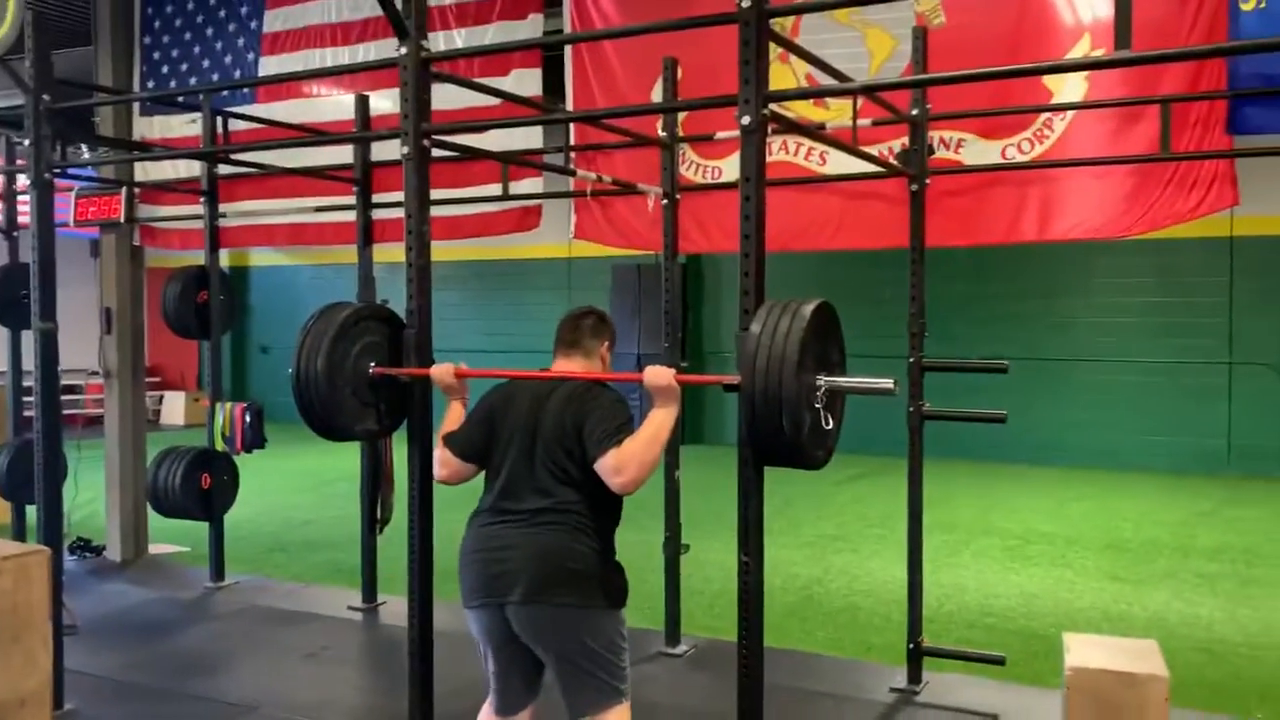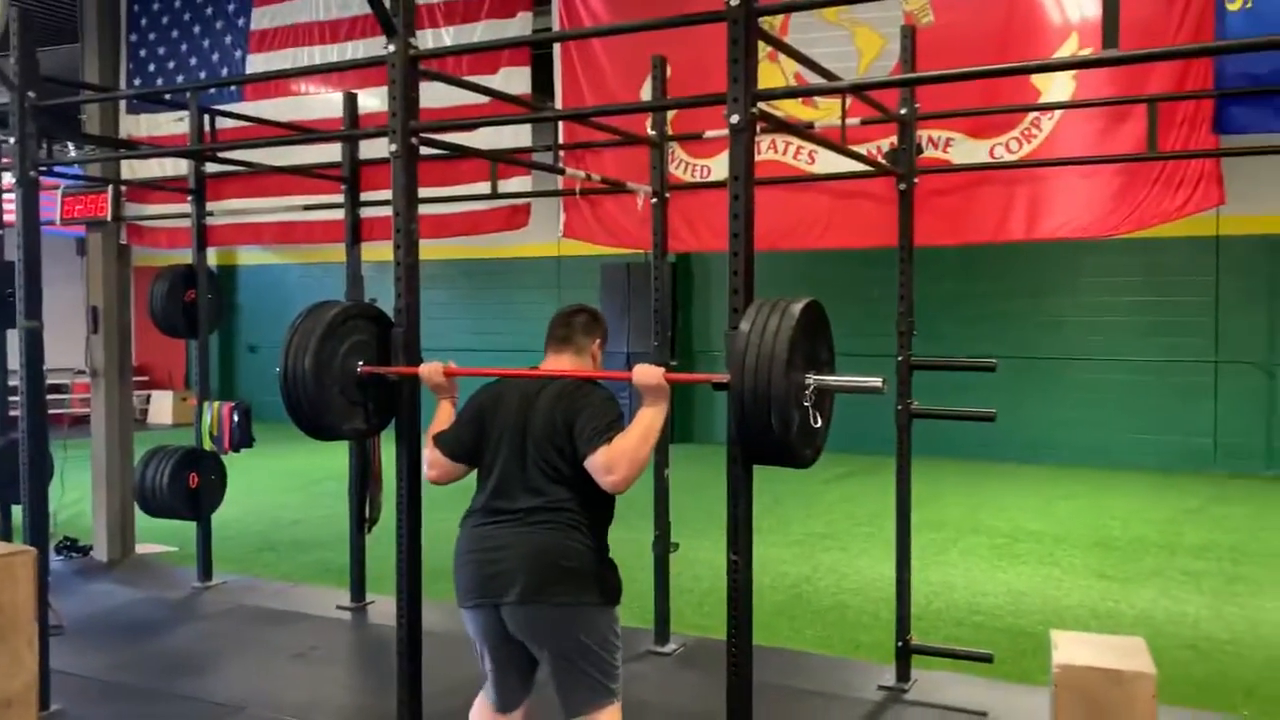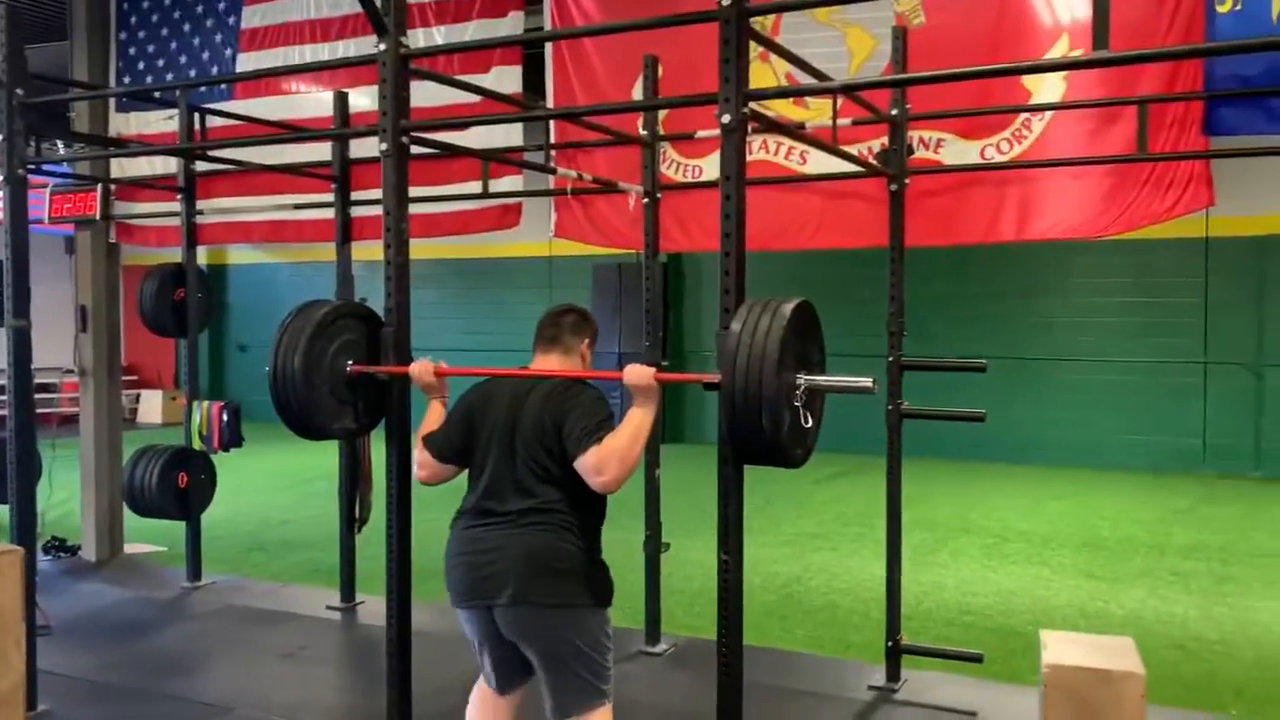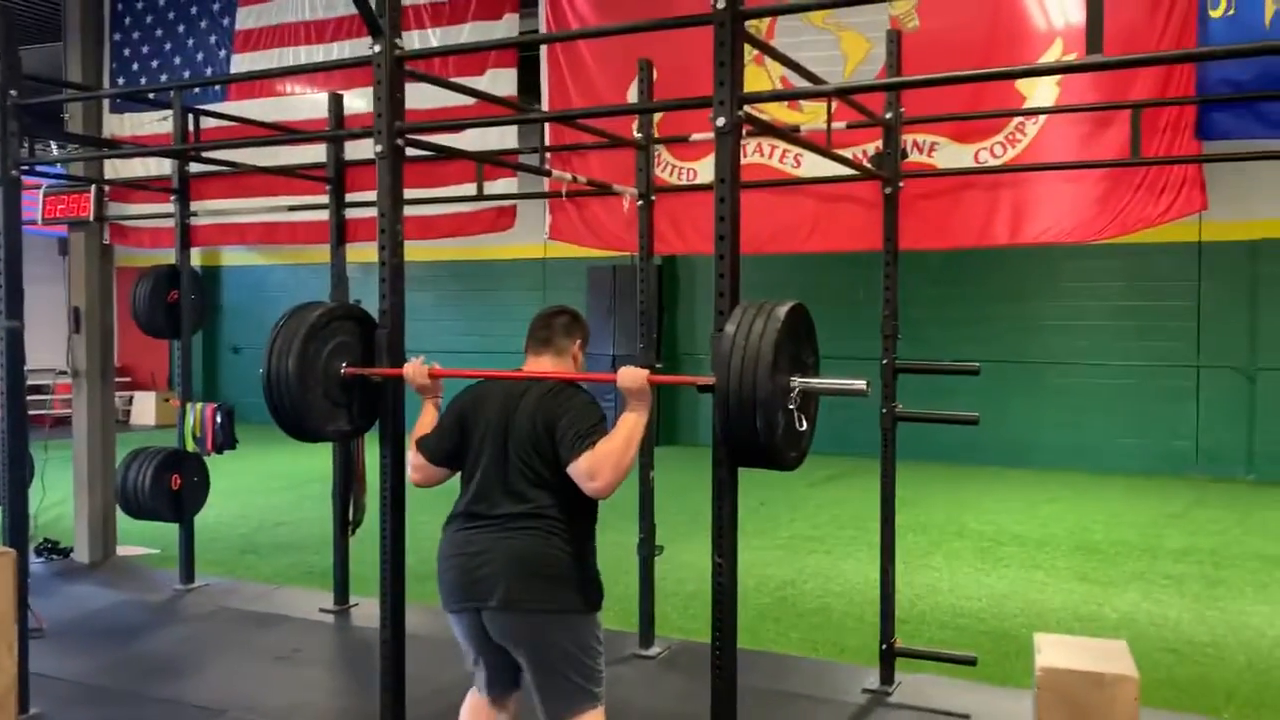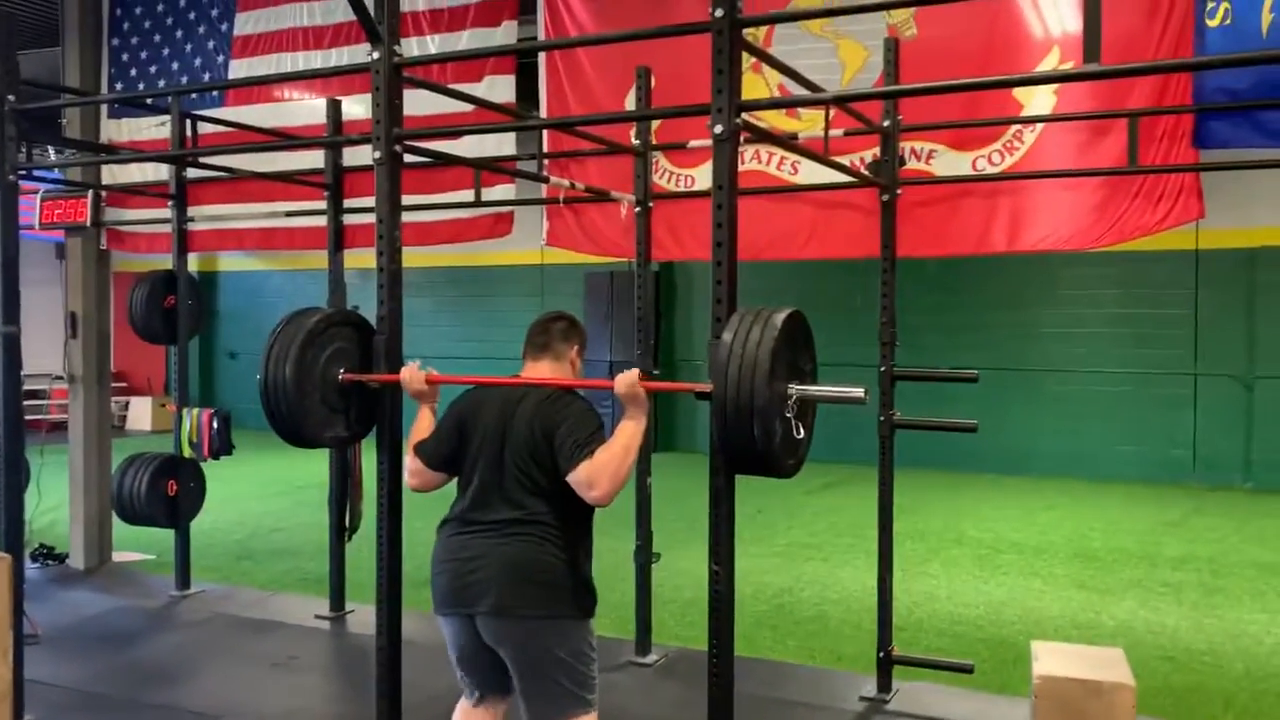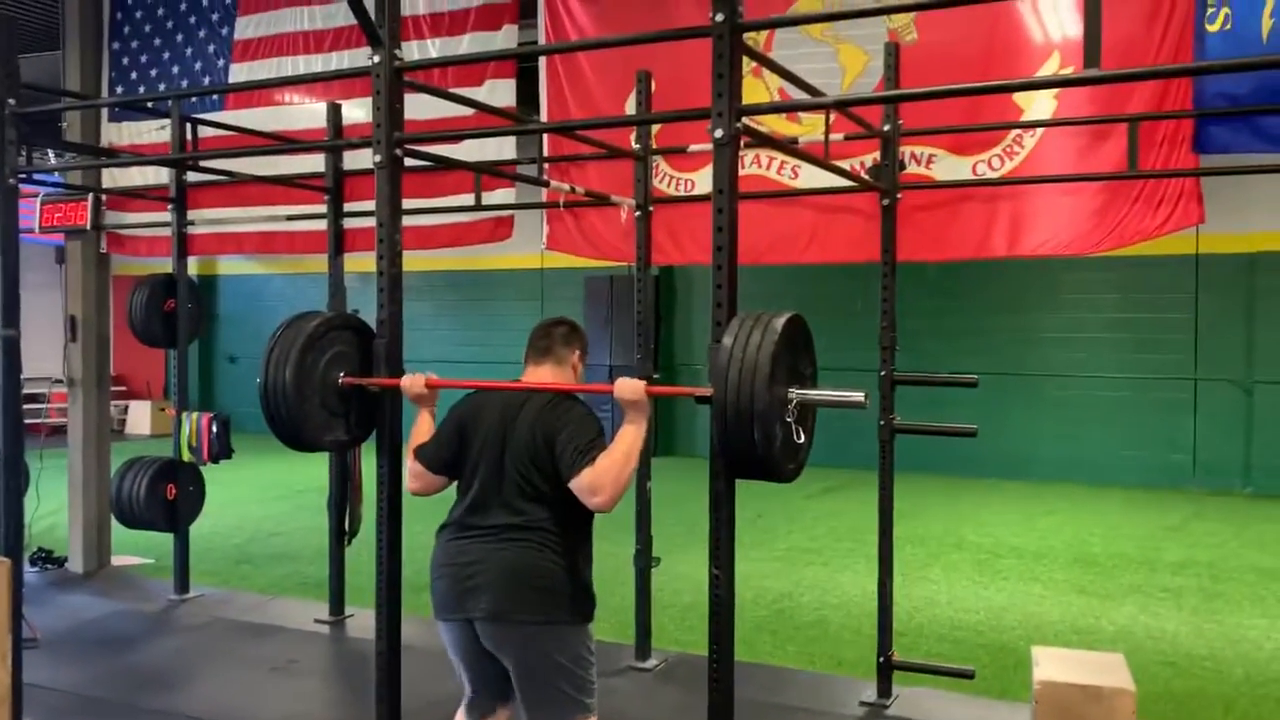
dt=0.1s
person 1, frame 1
left shoulder: (502, 397)
right shoulder: (598, 402)
left elbow: (446, 468)
right elbow: (623, 473)
left wrist: (456, 399)
right wrist: (664, 406)
left hip: (485, 567)
right hip: (562, 575)
person 1, frame 2
left shoulder: (491, 396)
right shoulder: (589, 400)
left elbow: (436, 468)
right elbow: (614, 472)
left wrist: (445, 397)
right wrist: (654, 403)
left hip: (480, 567)
right hip: (556, 573)
person 1, frame 3
left shoulder: (481, 396)
right shoulder: (578, 400)
left elbow: (426, 468)
right elbow: (604, 472)
left wrist: (436, 397)
right wrist: (643, 404)
left hip: (471, 566)
right hip: (549, 573)
left knee: (499, 682)
person 1, frame 4
left shoulder: (474, 398)
right shoulder: (570, 403)
left elbow: (420, 470)
right elbow: (598, 477)
left wrist: (430, 398)
right wrist: (636, 407)
left hip: (464, 570)
right hip: (539, 577)
person 1, frame 5
left shoulder: (472, 402)
right shoulder: (568, 410)
left elbow: (418, 476)
right elbow: (597, 486)
left wrist: (426, 405)
right wrist: (634, 415)
left hip: (456, 575)
right hip: (532, 583)
person 1, frame 6
left shoulder: (472, 406)
right shoulder: (568, 416)
left elbow: (418, 479)
right elbow: (599, 492)
left wrist: (424, 408)
right wrist: (635, 419)
left hip: (456, 579)
right hip: (532, 588)
